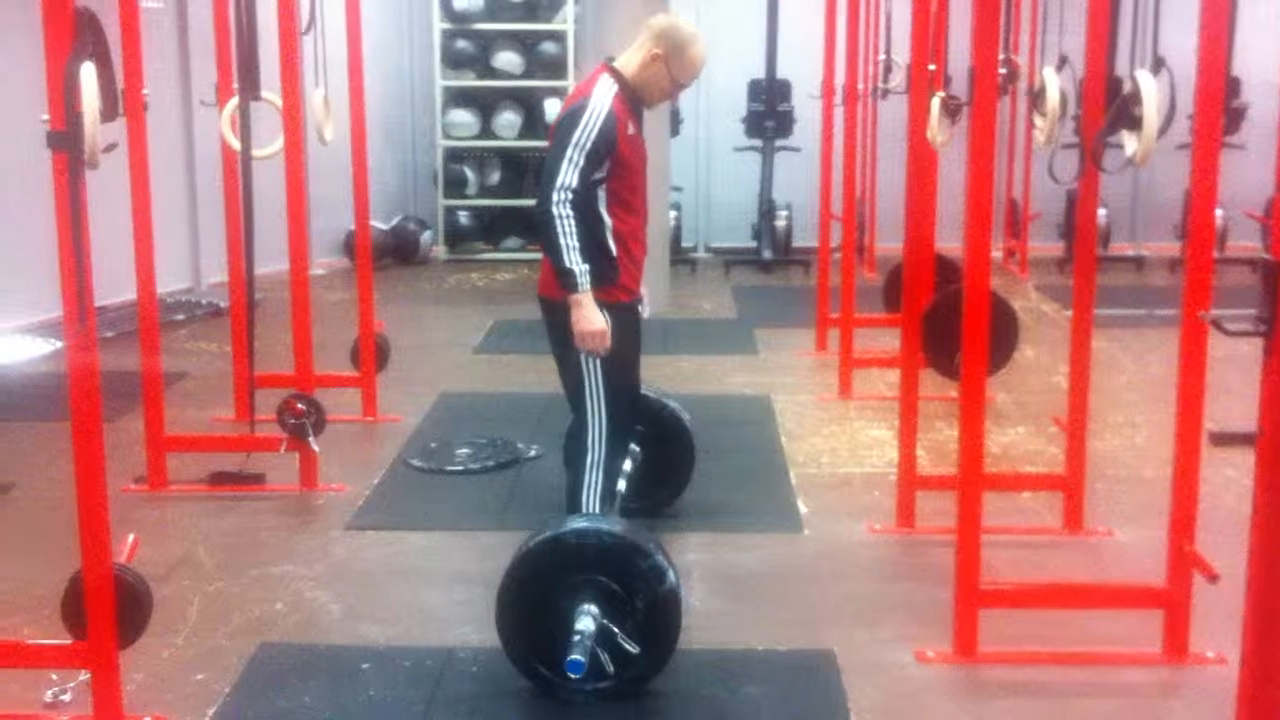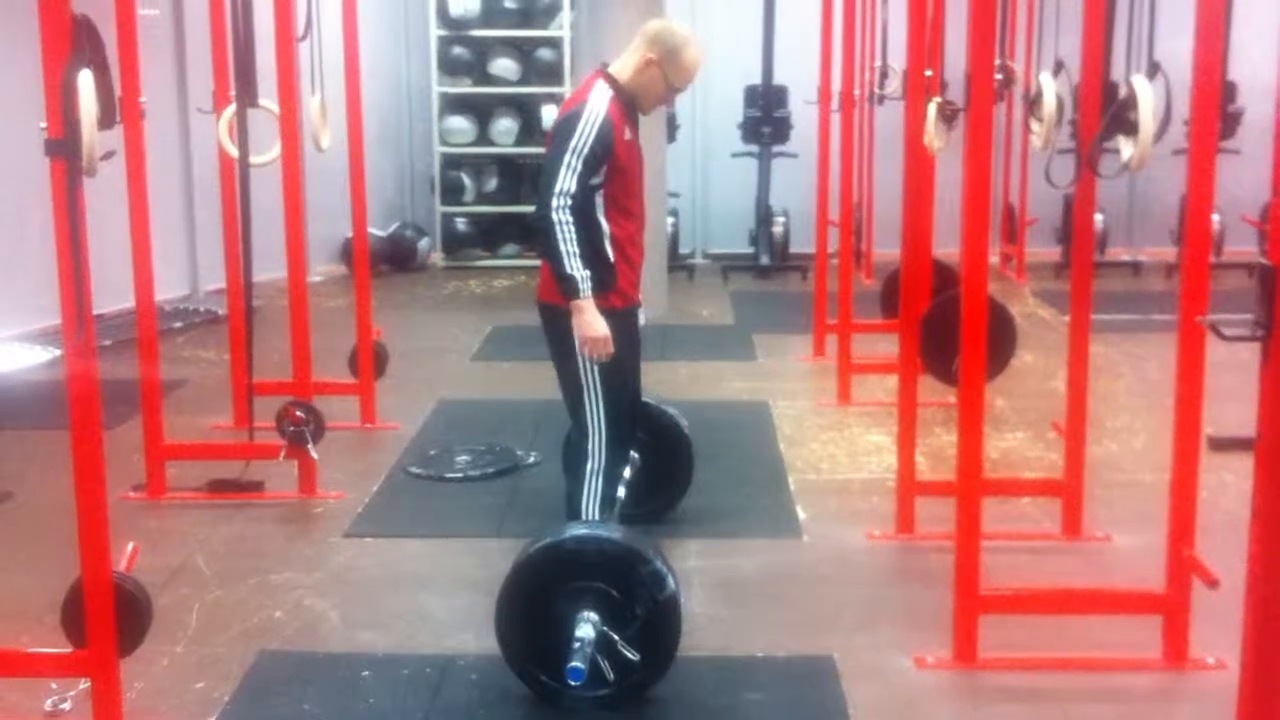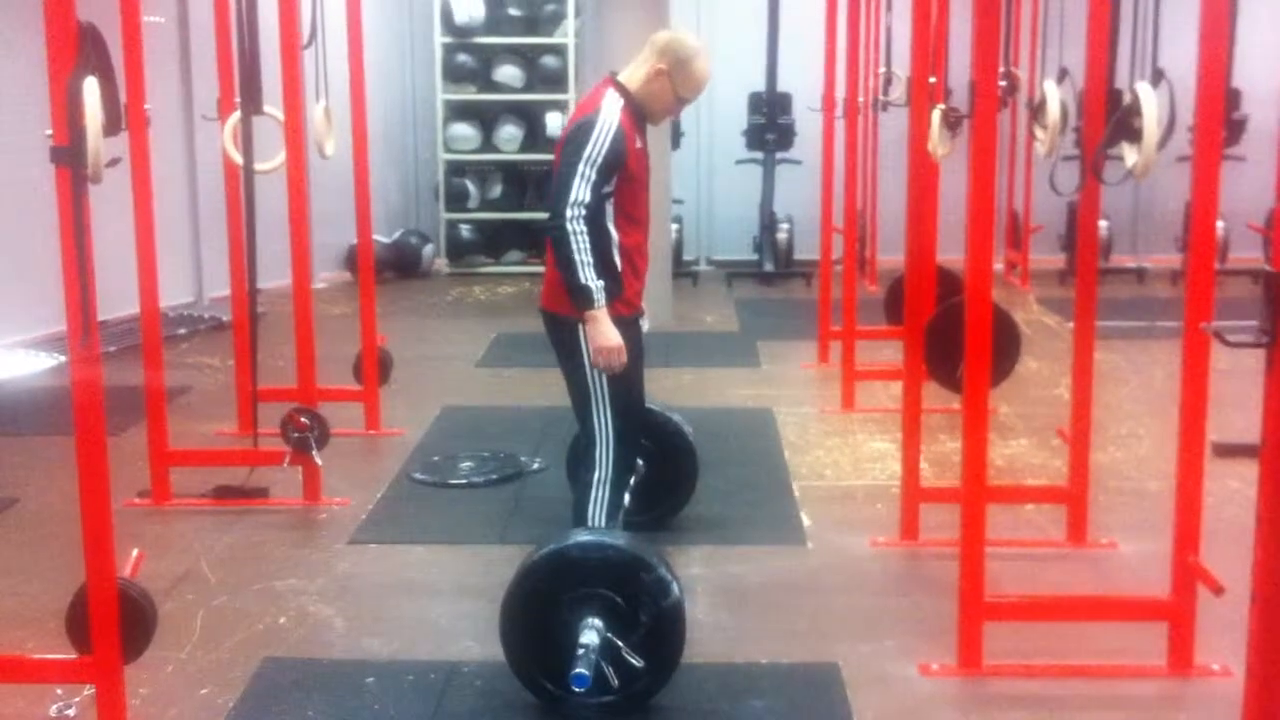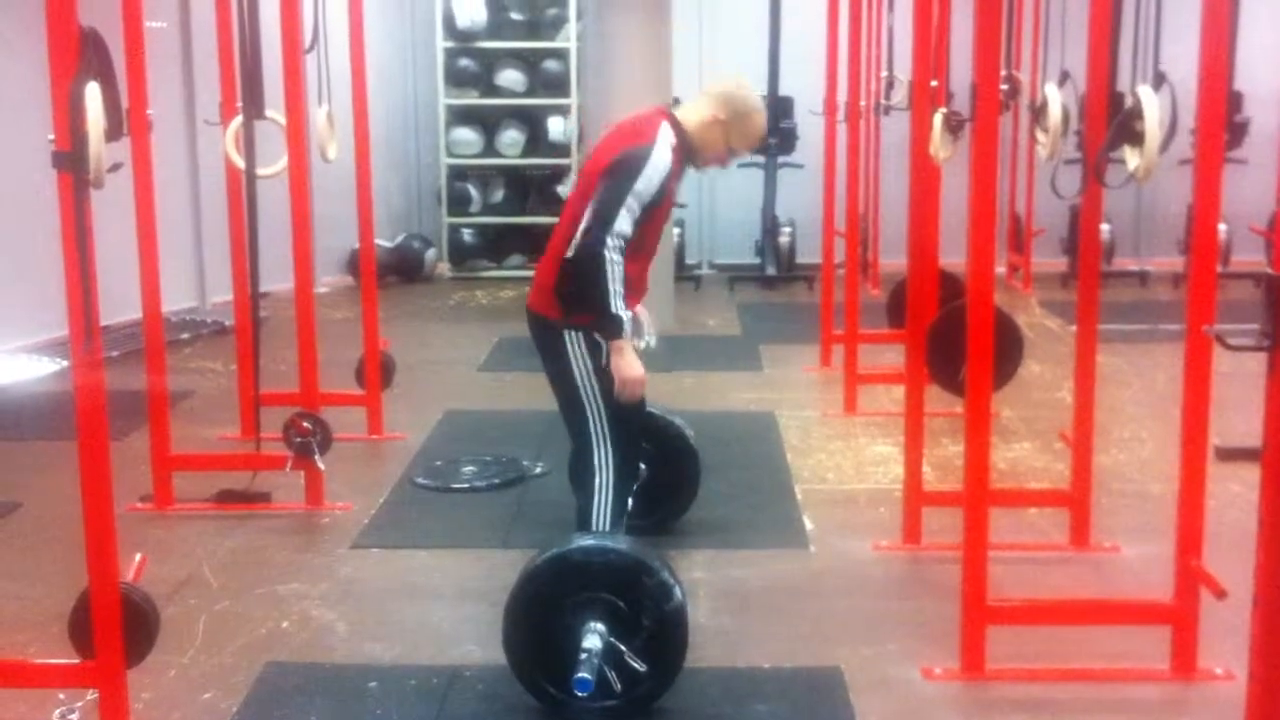
dt=0.4s
person 1, frame 1
left shoulder: (622, 104)
right shoulder: (596, 108)
right elbow: (555, 204)
right wrist: (581, 300)
left hip: (614, 293)
right hip: (587, 301)
left knee: (619, 414)
right knee: (598, 424)
left ankle: (602, 522)
person 1, frame 2
left shoulder: (619, 110)
right shoulder: (591, 114)
right elbow: (554, 211)
right wrist: (582, 305)
left hip: (614, 300)
right hip: (587, 308)
left knee: (621, 422)
right knee: (600, 433)
left ankle: (602, 528)
person 1, frame 3
left shoulder: (624, 117)
right shoulder: (602, 122)
right elbow: (568, 221)
right wrist: (595, 315)
left hip: (615, 307)
right hip: (589, 315)
left knee: (626, 428)
right knee: (607, 438)
left ankle: (609, 533)
person 1, frame 4
left shoulder: (656, 141)
right shoulder: (652, 155)
right elbow: (603, 247)
left wrist: (630, 303)
right wrist: (620, 347)
left hip: (589, 310)
right hip: (570, 315)
left knee: (624, 429)
right knee: (604, 444)
left ankle: (609, 537)
